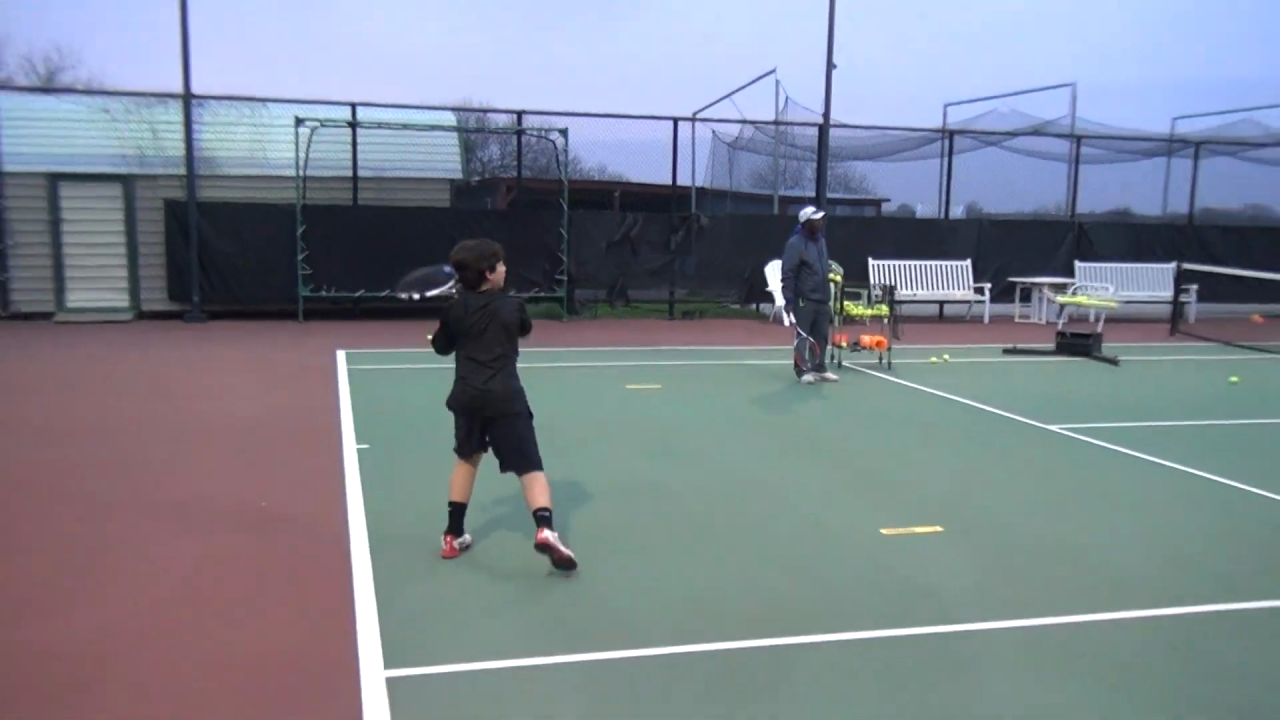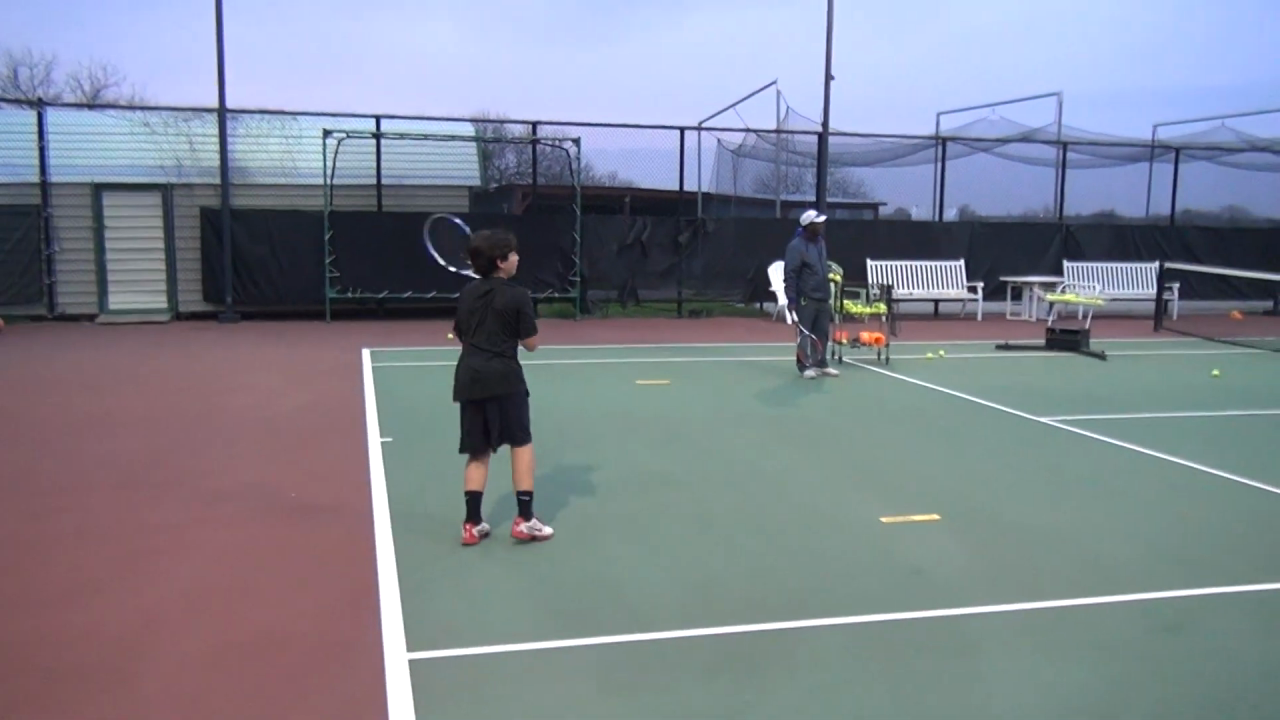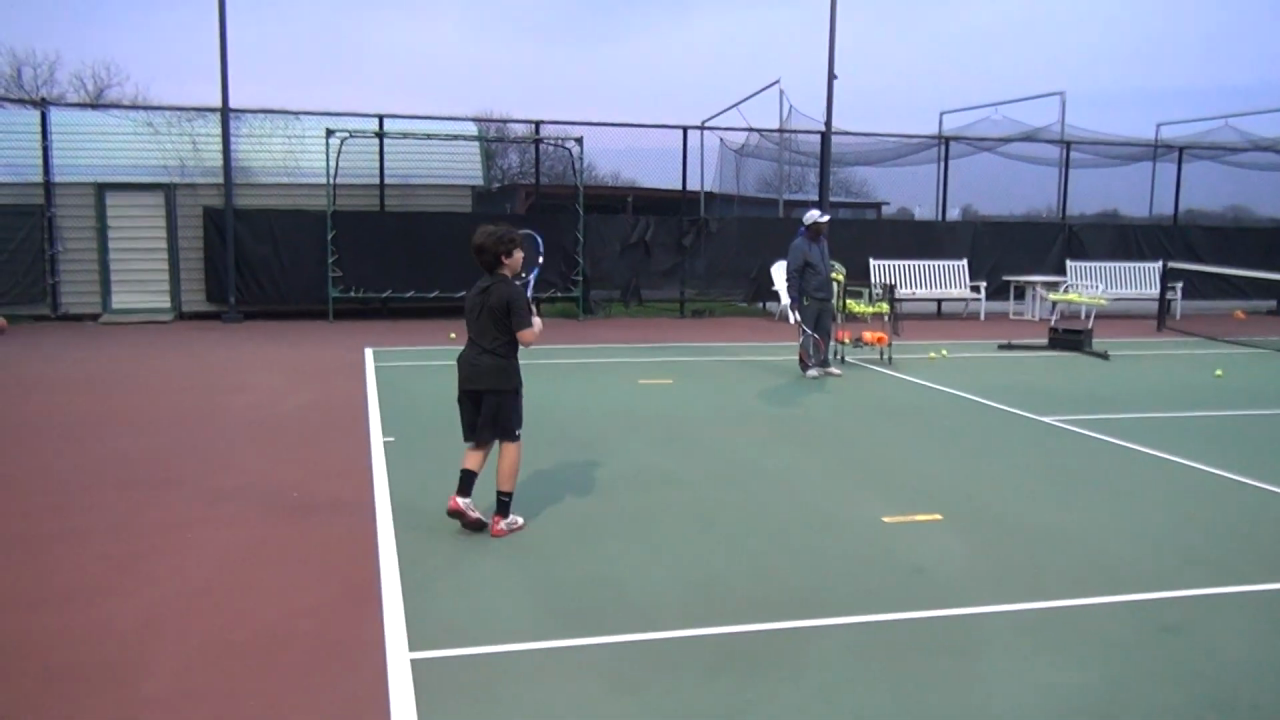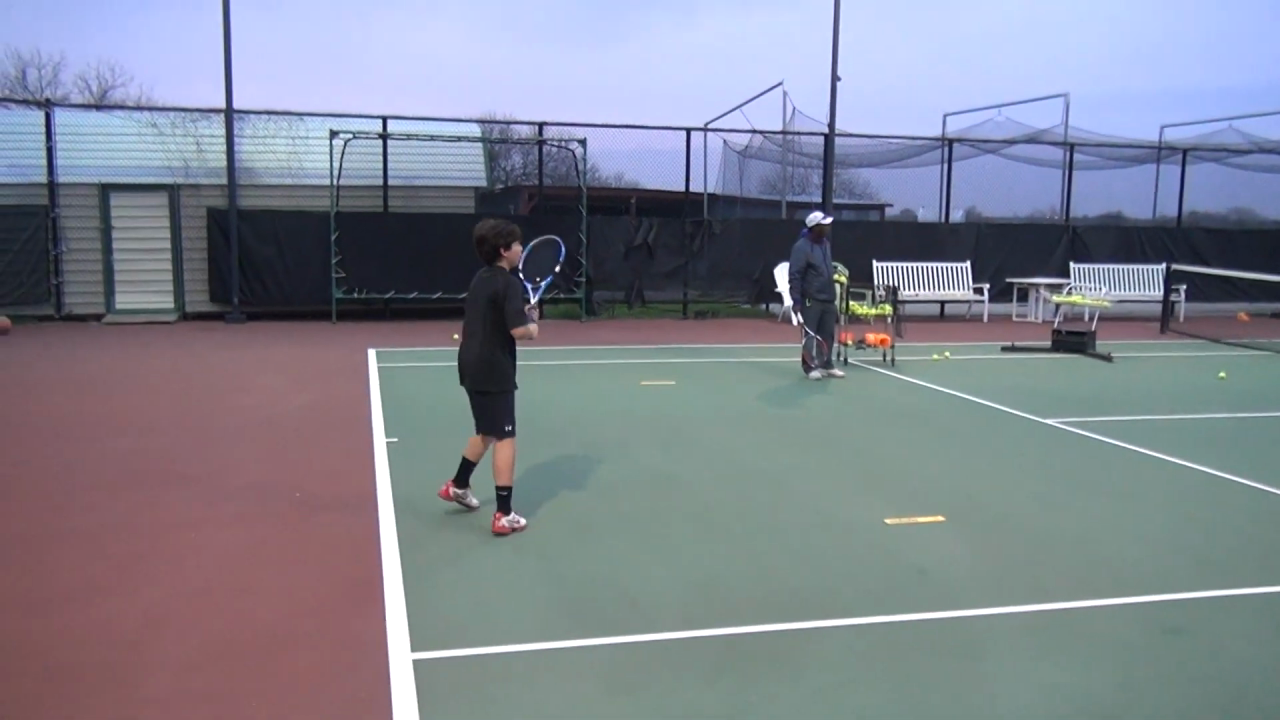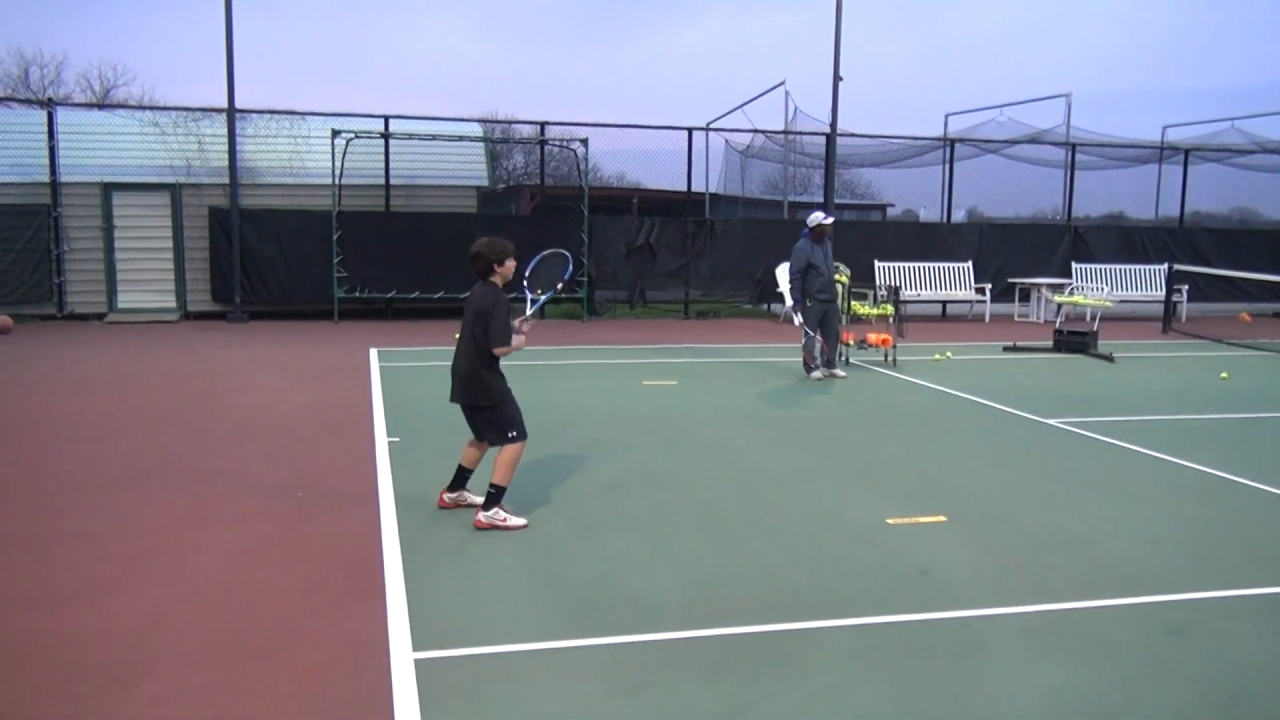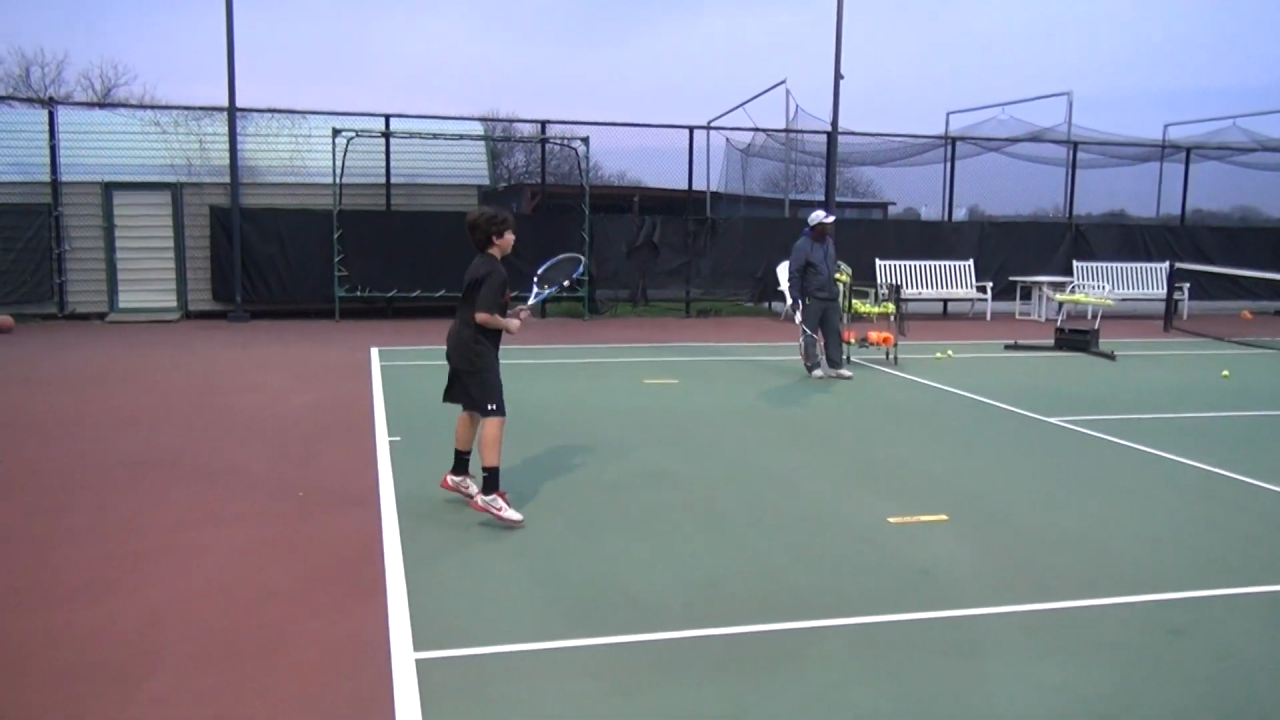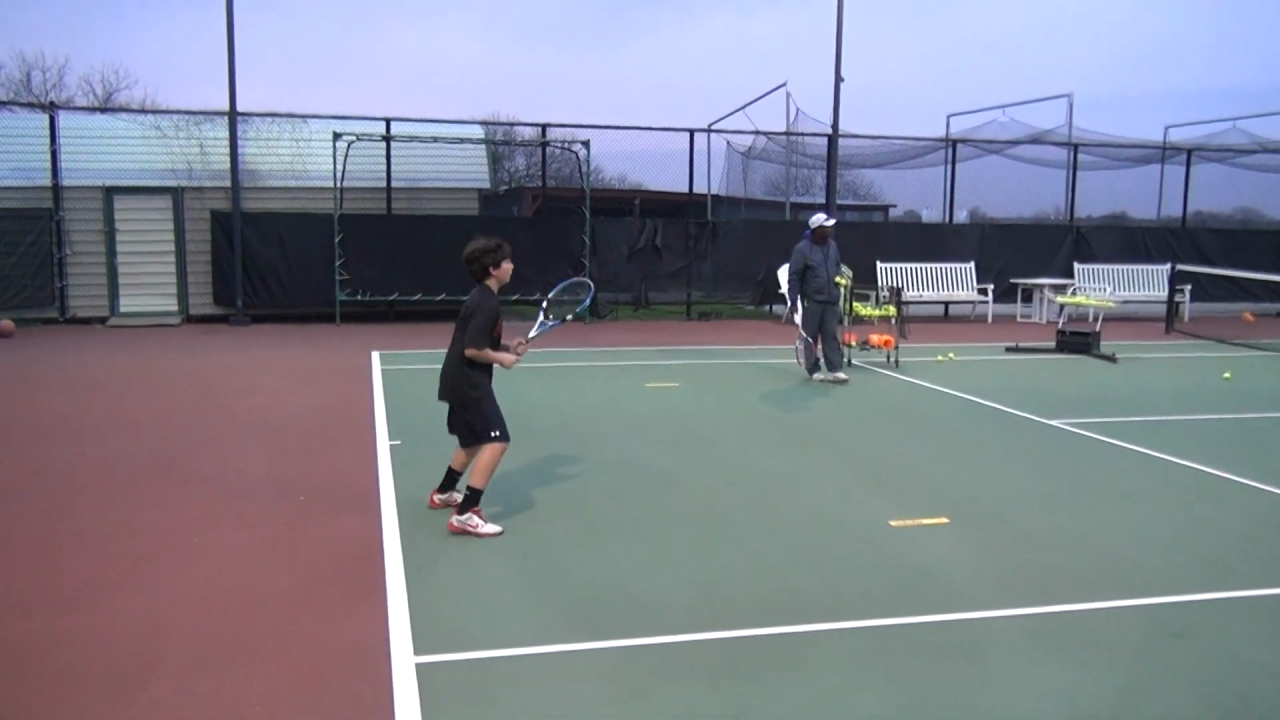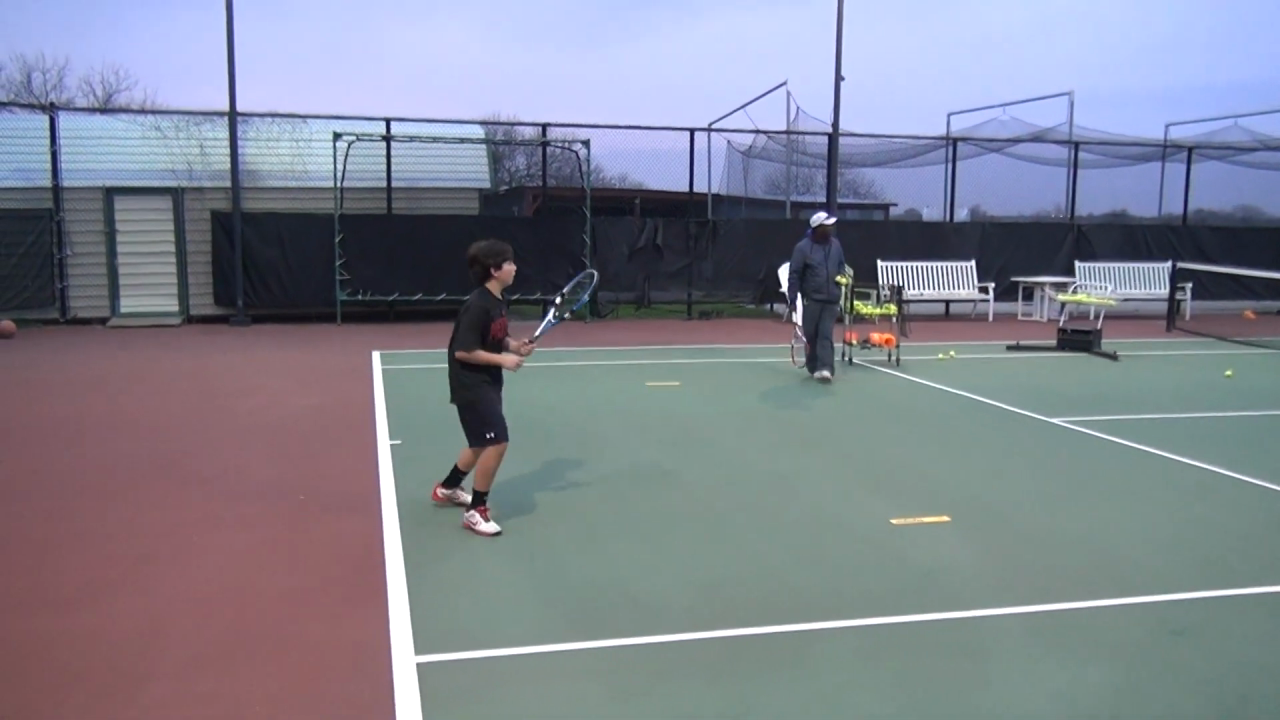
dt=0.2s
person 1, frame 1
left shoulder: (455, 308)
right shoulder: (513, 307)
left elbow: (441, 348)
left hip: (466, 396)
right hip: (504, 396)
left knee: (466, 459)
right knee: (530, 468)
left ankle: (453, 536)
right ankle: (546, 529)
person 1, frame 2
left shoulder: (467, 295)
right shoulder: (517, 296)
right elbow: (531, 343)
left hip: (470, 379)
right hip: (504, 378)
left knee: (477, 452)
right knee: (521, 444)
left ankle: (473, 524)
right ankle: (525, 519)
person 1, frame 3
left shoulder: (476, 290)
right shoulder: (513, 292)
right elbow: (527, 338)
right wrist: (537, 323)
left hip: (470, 373)
right hip: (500, 375)
left knee: (479, 440)
right knee: (509, 441)
left ankle: (462, 496)
right ankle: (502, 517)
person 1, frame 4
left shoulder: (479, 279)
right shoulder: (509, 283)
right elbow: (518, 330)
left wrist: (522, 314)
right wrist: (532, 327)
left hip: (471, 363)
right hip: (494, 368)
left knee: (487, 429)
right knee: (504, 436)
left ankle: (457, 485)
right ankle: (504, 514)
person 1, frame 5
left shoulder: (478, 293)
right shoulder: (498, 300)
right elbow: (498, 348)
left wrist: (511, 328)
right wrist: (518, 341)
left hip: (465, 376)
right hip: (483, 380)
left knee: (485, 435)
right knee: (514, 439)
left ankle: (453, 492)
right ankle: (490, 510)
person 1, frame 6
left shoulder: (481, 265)
right shoulder: (495, 271)
right elbow: (483, 315)
left wrist: (510, 314)
right wrist: (509, 324)
left hip: (464, 347)
right hip: (476, 350)
left knee: (472, 409)
right knee: (494, 415)
left ankle: (458, 475)
right ankle: (489, 493)
person 1, frame 7
left shoulder: (481, 297)
right shoulder: (487, 304)
right elbow: (473, 349)
left wrist: (508, 346)
right wrist: (503, 358)
left hip: (460, 378)
right hip: (468, 380)
left knee: (474, 439)
right knee: (497, 440)
left ankle: (444, 492)
right ankle: (465, 513)
person 1, frame 8
left shoulder: (498, 302)
right shoulder: (478, 306)
right elbow: (462, 351)
left wrist: (515, 347)
right wrist: (502, 360)
left hip: (487, 381)
right hip: (471, 382)
left knee: (485, 440)
right knee: (496, 442)
left ankle: (448, 487)
right ankle: (475, 510)
person 2, frame 1
left shoulder: (821, 240)
right shoulder: (795, 244)
right elbow: (788, 274)
right wrist: (789, 299)
left hip: (822, 299)
right hip: (804, 300)
left knee: (821, 336)
left ankle: (819, 368)
right ankle: (802, 371)
person 2, frame 2
left shoulder: (821, 242)
right shoulder: (796, 246)
right elbow: (790, 275)
right wrist: (791, 299)
left hip: (823, 297)
right hip: (805, 299)
left knee: (822, 333)
left ankle: (820, 364)
right ankle: (804, 365)
person 2, frame 3
left shoulder: (823, 242)
right shoulder: (799, 245)
right elbow: (793, 274)
left wrist: (833, 275)
right wrist: (794, 298)
left hip: (825, 297)
right hip: (808, 298)
left knee: (824, 333)
left ankle: (823, 364)
right ankle: (807, 366)
person 2, frame 4
left shoulder: (825, 243)
right shoulder: (801, 247)
right elbow: (795, 276)
left wrist: (835, 276)
right wrist: (796, 300)
left hip: (828, 298)
right hip: (810, 300)
left knee: (827, 334)
left ankle: (826, 365)
right ankle: (810, 367)
person 2, frame 5
left shoulder: (826, 243)
right shoulder: (802, 247)
right elbow: (795, 276)
left wrist: (836, 276)
right wrist: (796, 300)
left hip: (830, 298)
right hip: (811, 300)
left knee: (832, 333)
right knee: (809, 335)
left ankle: (829, 366)
right ankle: (811, 367)
person 2, frame 6
left shoulder: (828, 242)
right shoulder: (802, 246)
right elbow: (795, 274)
left wrist: (837, 274)
right wrist: (795, 298)
left hip: (831, 296)
right hip: (812, 298)
left knee: (834, 332)
right knee: (810, 334)
left ankle: (835, 367)
right ankle: (813, 366)
person 2, frame 7
left shoulder: (832, 245)
right shoulder: (802, 249)
right elbow: (794, 277)
left wrist: (839, 277)
right wrist: (793, 301)
left hip: (832, 300)
right hip: (812, 300)
left knee: (831, 335)
right knee: (810, 336)
left ankle: (834, 370)
right ankle: (814, 369)
person 2, frame 8
left shoulder: (835, 244)
right shoulder: (803, 247)
left elbow: (841, 265)
right elbow: (794, 275)
left wrist: (841, 276)
right wrist: (792, 299)
left hip: (832, 299)
right hip: (811, 299)
left knee: (826, 334)
right knee: (810, 335)
left ankle: (826, 368)
right ankle: (814, 367)
